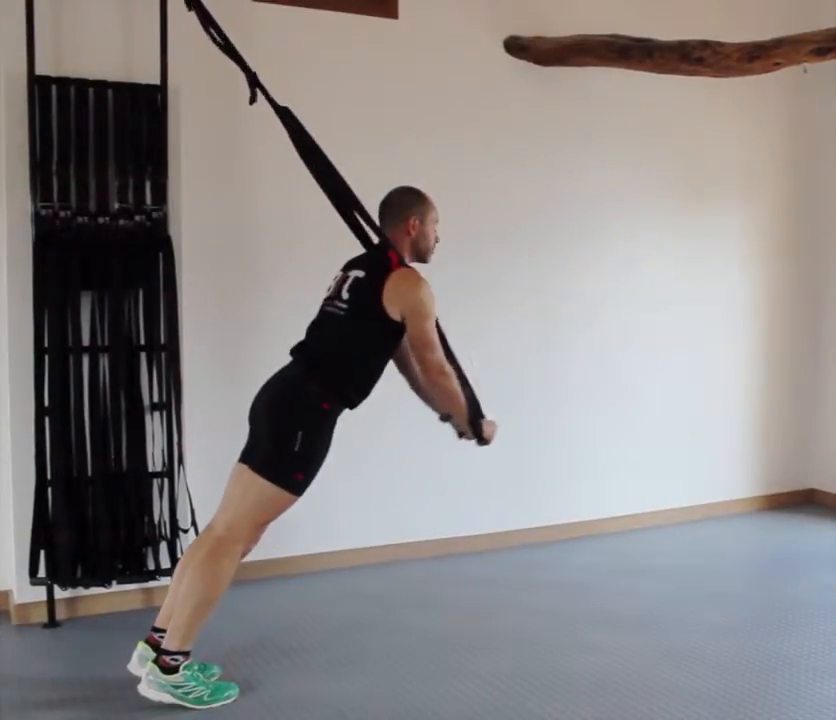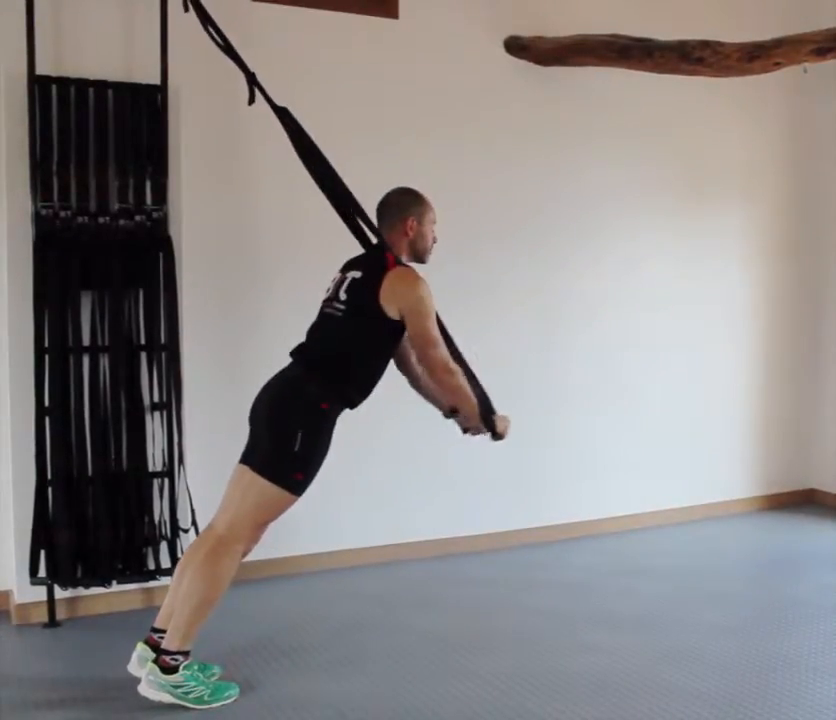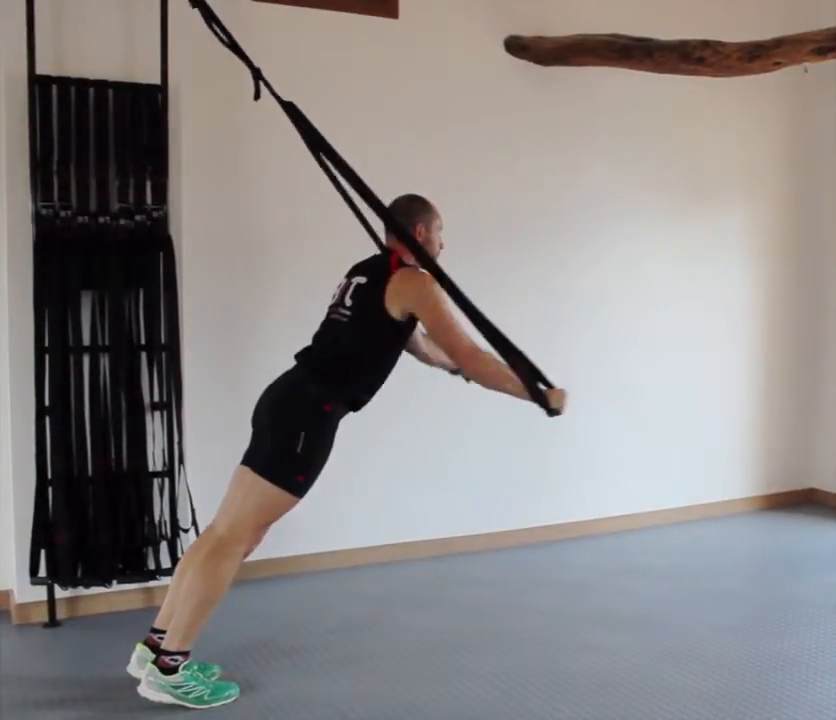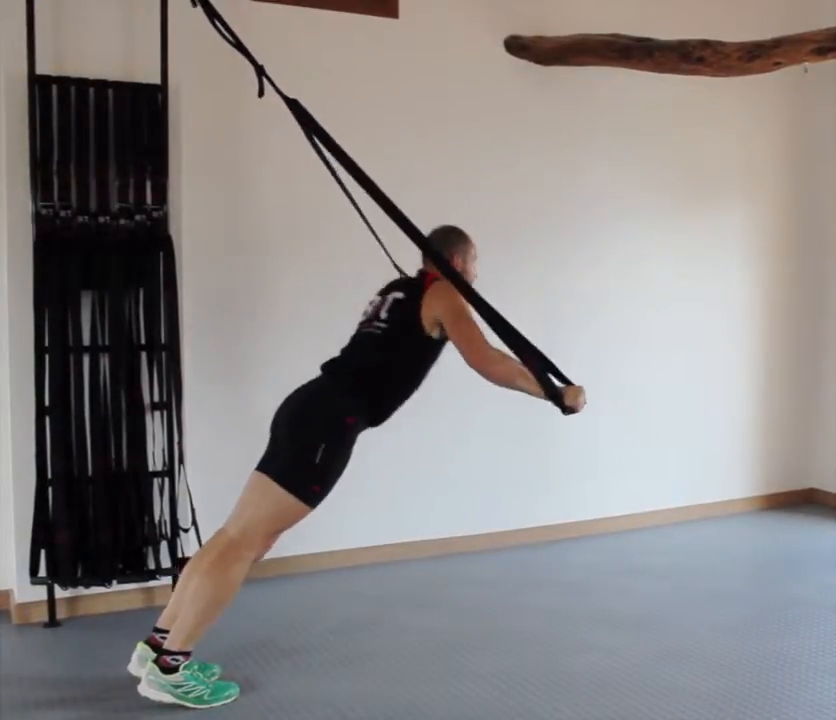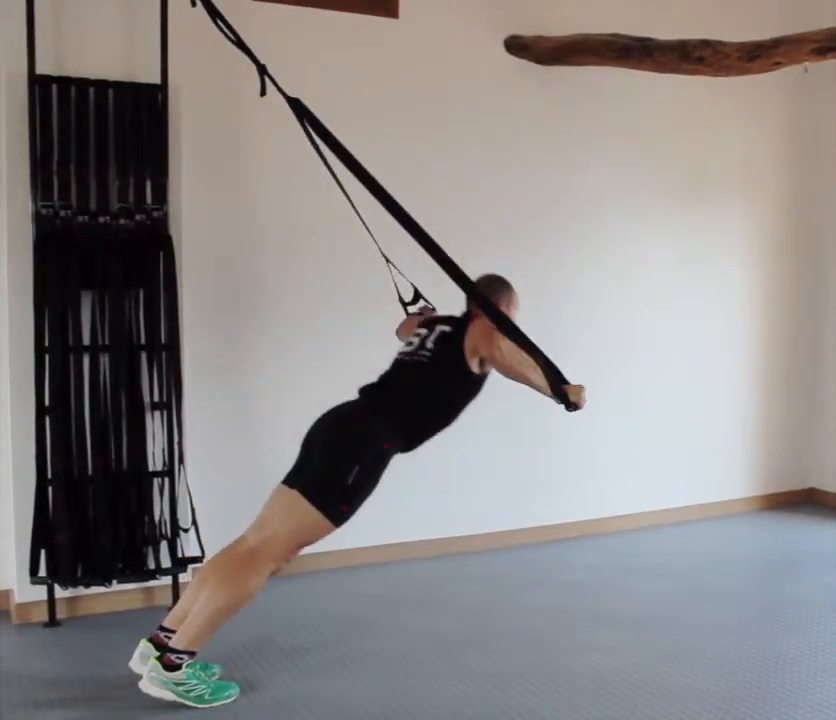
dt=0.3s
person 1, frame 1
left shoulder: (361, 270)
right shoulder: (408, 284)
left elbow: (405, 359)
right elbow: (434, 370)
left wrist: (444, 411)
right wrist: (470, 424)
left hip: (287, 397)
right hip: (304, 413)
left knee: (229, 531)
right knee: (234, 535)
left ankle: (157, 646)
right ankle: (169, 666)
person 1, frame 2
left shoulder: (361, 270)
right shoulder: (406, 282)
left elbow: (407, 358)
right elbow: (438, 365)
left wrist: (451, 409)
right wrist: (483, 417)
left hip: (287, 398)
right hip: (304, 413)
left knee: (231, 532)
right knee: (234, 534)
left ankle: (156, 645)
right ankle: (168, 666)
person 1, frame 3
left shoulder: (368, 274)
right shoulder: (412, 281)
left elbow: (414, 342)
right elbow: (466, 354)
left wrist: (457, 368)
right wrist: (540, 394)
left hip: (292, 400)
right hip: (309, 412)
left knee: (228, 531)
right knee: (234, 535)
left ankle: (156, 644)
right ankle: (167, 667)
person 1, frame 4
left shoulder: (398, 290)
right shoulder: (444, 298)
right elbow: (484, 360)
right wrist: (558, 391)
left hip: (311, 407)
right hip: (329, 422)
left knee: (240, 535)
right knee: (246, 540)
left ankle: (158, 643)
right ankle: (168, 666)
person 1, frame 5
left shoulder: (436, 326)
right shoulder: (483, 332)
right elbow: (504, 356)
right wrist: (563, 391)
left hip: (342, 428)
right hip: (362, 446)
left knee: (260, 544)
right knee: (268, 550)
left ankle: (161, 642)
right ankle: (174, 662)
